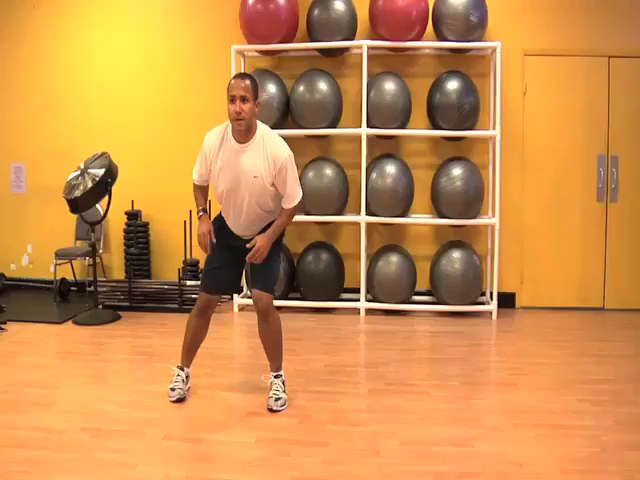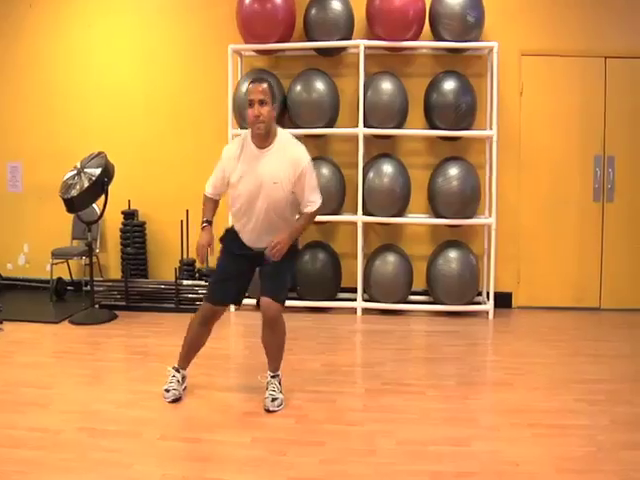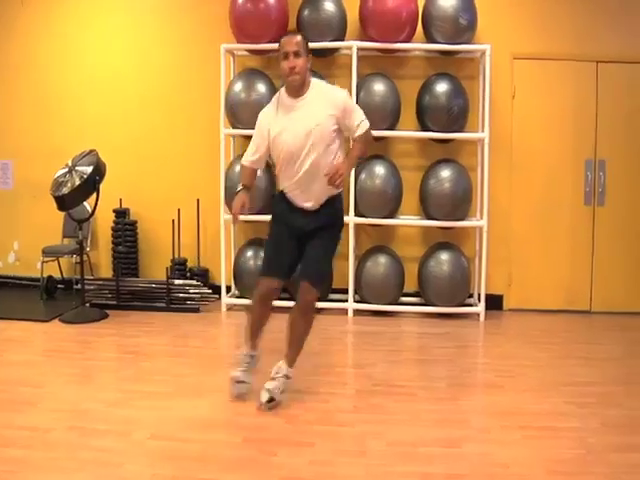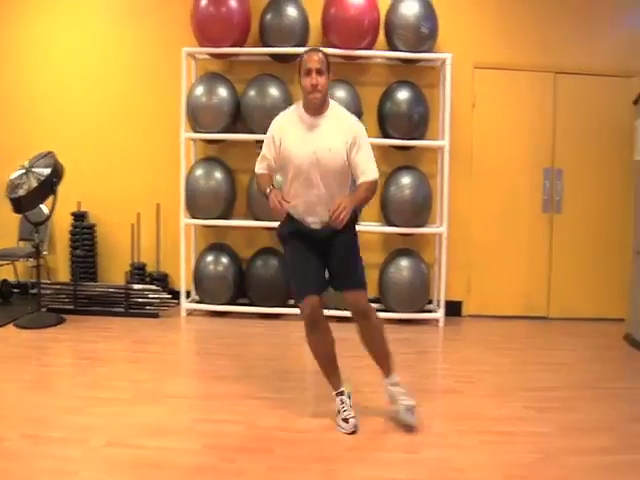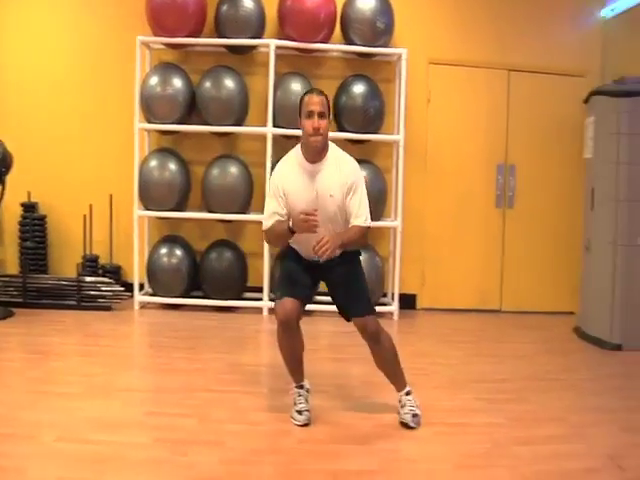
dt=0.2s
person 1, frame 1
left shoulder: (277, 150)
right shoulder: (213, 141)
left elbow: (292, 202)
right elbow: (200, 182)
left wrist: (270, 236)
right wrist: (202, 217)
left hip: (266, 233)
right hip: (227, 231)
left knee: (263, 303)
right knee: (205, 301)
left ankle: (277, 377)
right ankle: (183, 370)
person 1, frame 2
left shoulder: (295, 154)
right shoulder: (233, 150)
left elbow: (312, 207)
right elbow: (212, 191)
left wrist: (290, 235)
right wrist: (207, 227)
left hip: (279, 247)
right hip: (240, 241)
left knee: (271, 311)
right knee: (209, 310)
left ankle: (273, 378)
right ankle: (178, 373)
person 1, frame 3
left shoulder: (334, 97)
right shoulder: (269, 114)
left elbow: (363, 132)
right elbow: (252, 162)
left wrist: (348, 161)
right wrist: (242, 190)
left hip: (326, 210)
right hip: (287, 208)
left knee: (308, 295)
right knee: (268, 288)
left ankle: (282, 370)
right ankle: (249, 353)
person 1, frame 4
left shoulder: (349, 126)
right shoulder: (281, 125)
left elbow: (370, 180)
right elbow: (262, 171)
left wrist: (352, 201)
right wrist: (272, 193)
left hip: (338, 229)
right hip: (297, 228)
left knee: (360, 305)
right knee: (311, 310)
left ankle: (393, 383)
right ankle: (340, 394)
person 1, frame 5
left shoulder: (348, 169)
right shoulder: (282, 171)
left elbow: (362, 230)
right elbow: (271, 237)
left wrist: (337, 239)
right wrist: (293, 224)
left hip: (340, 255)
right hip: (297, 257)
left knee: (370, 326)
right knee: (285, 315)
left ankle: (404, 392)
right ankle: (299, 388)
